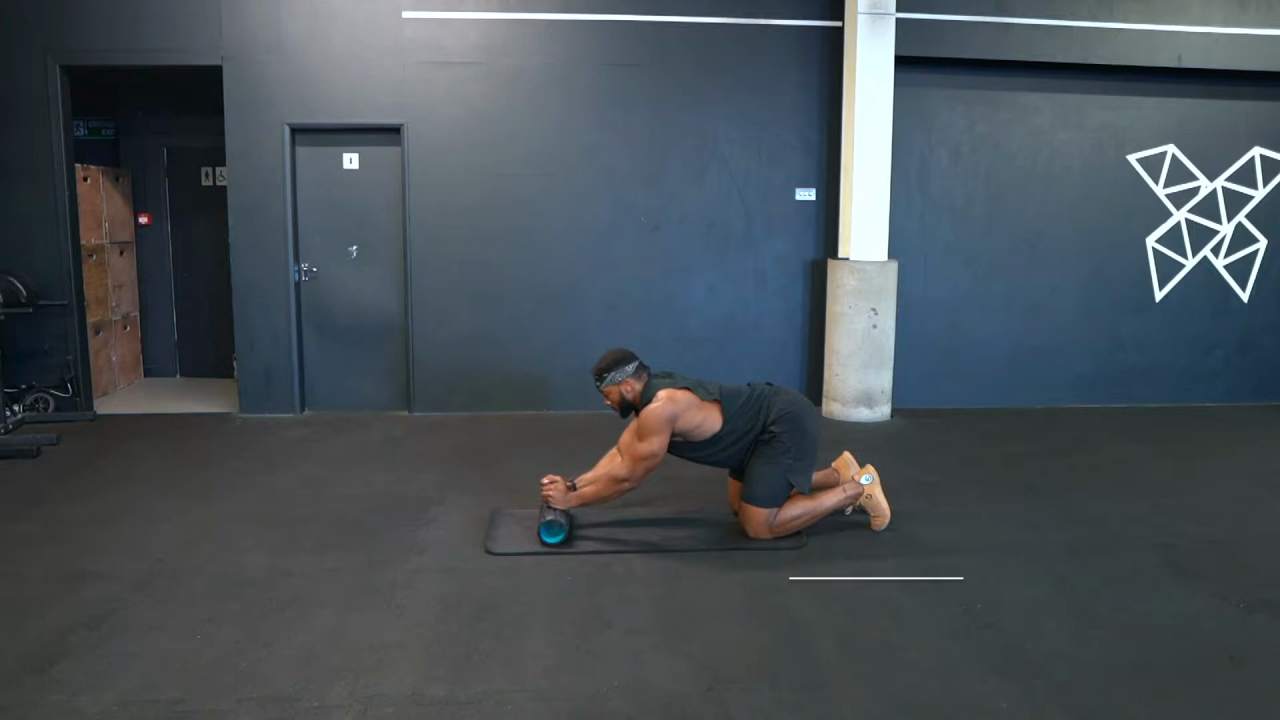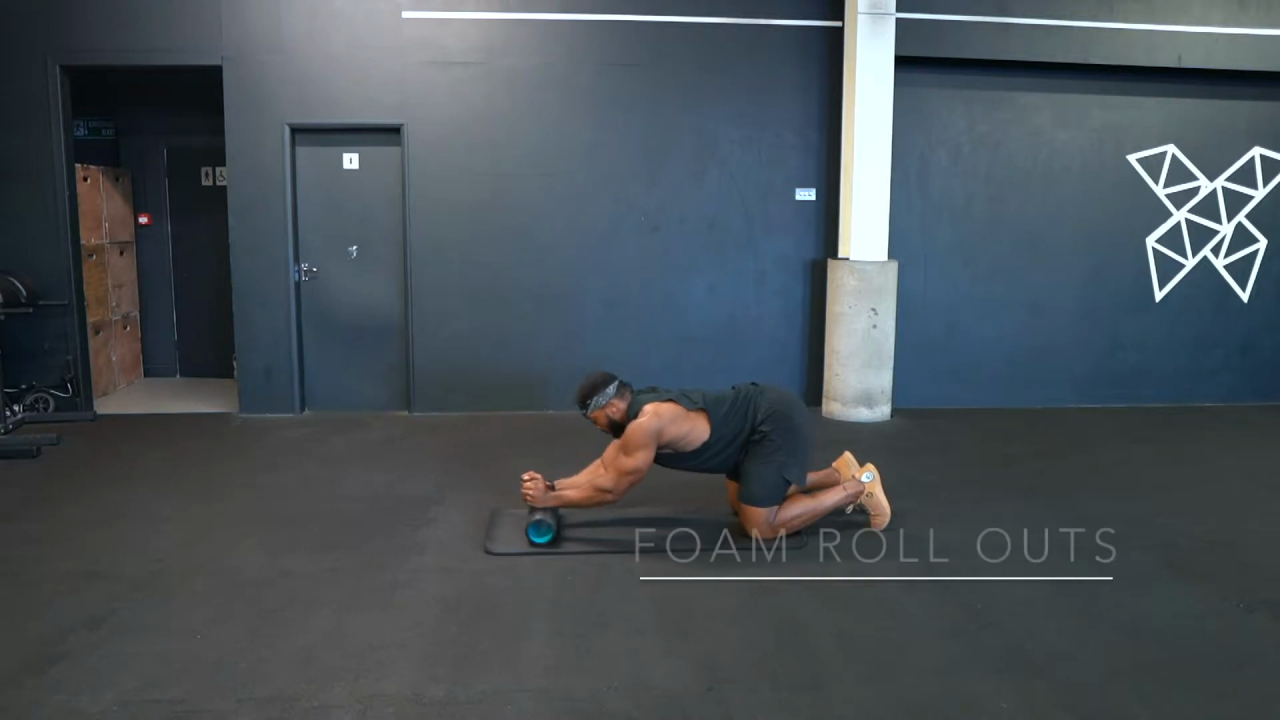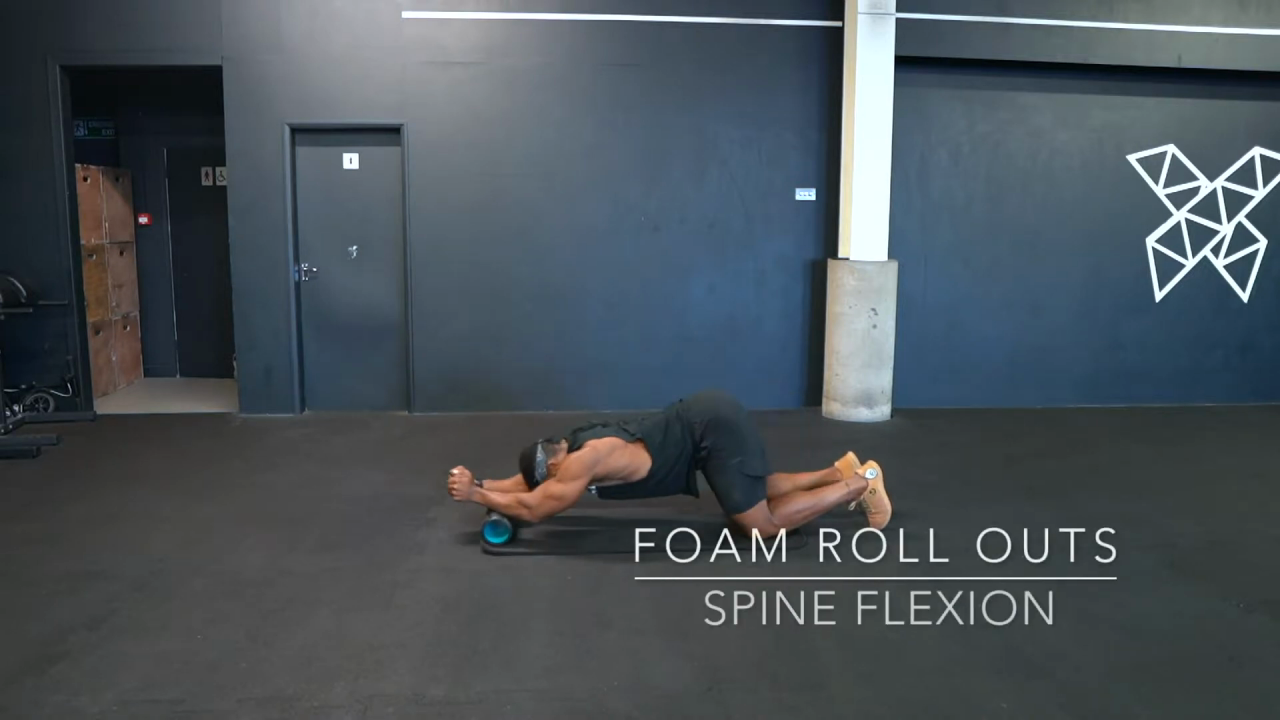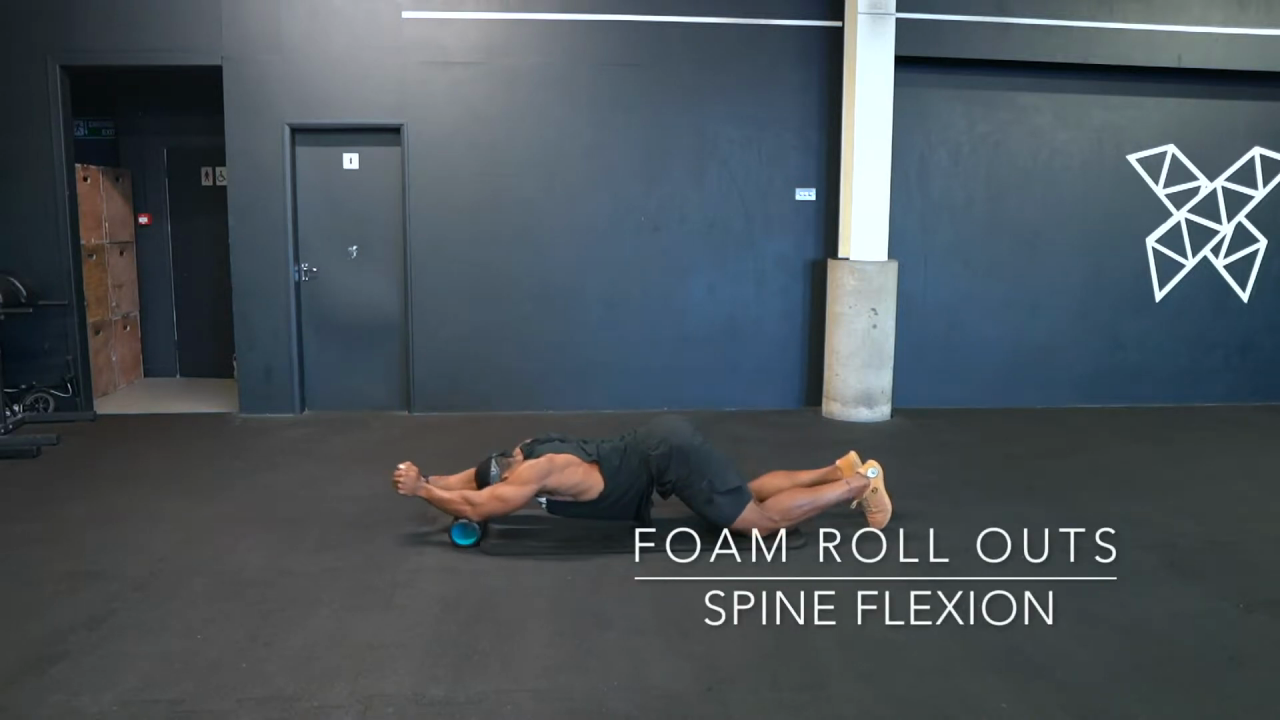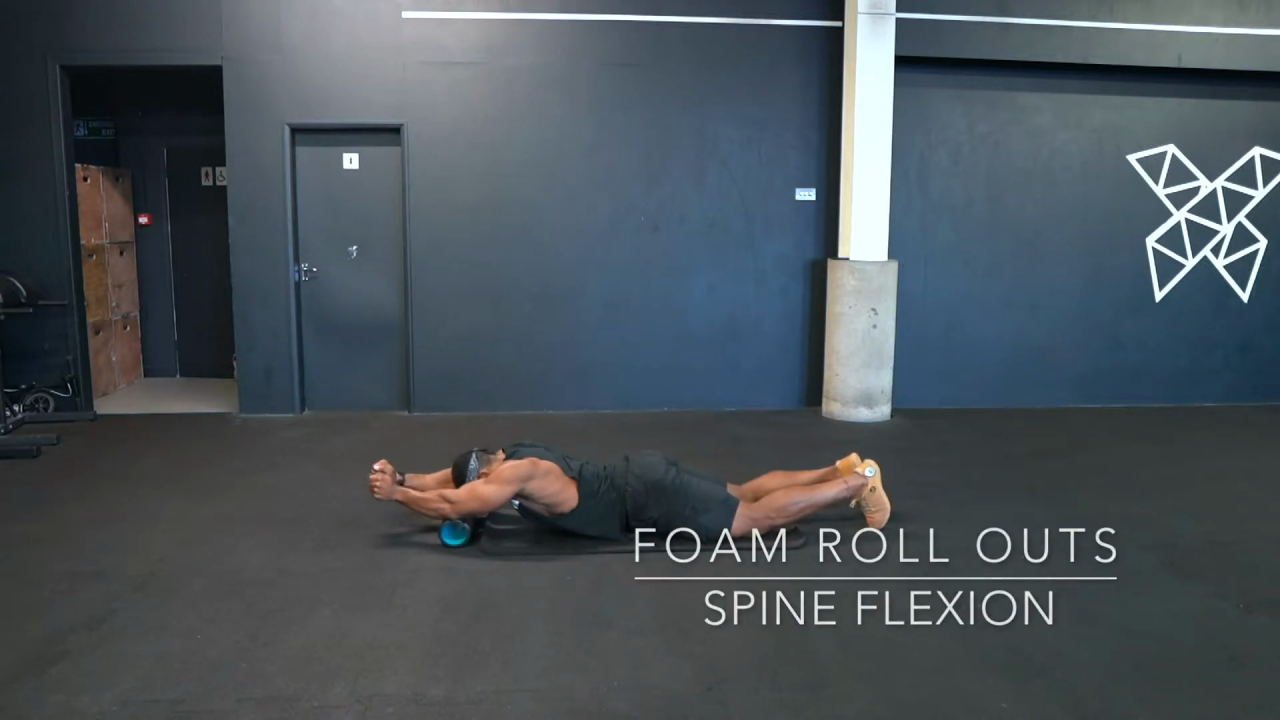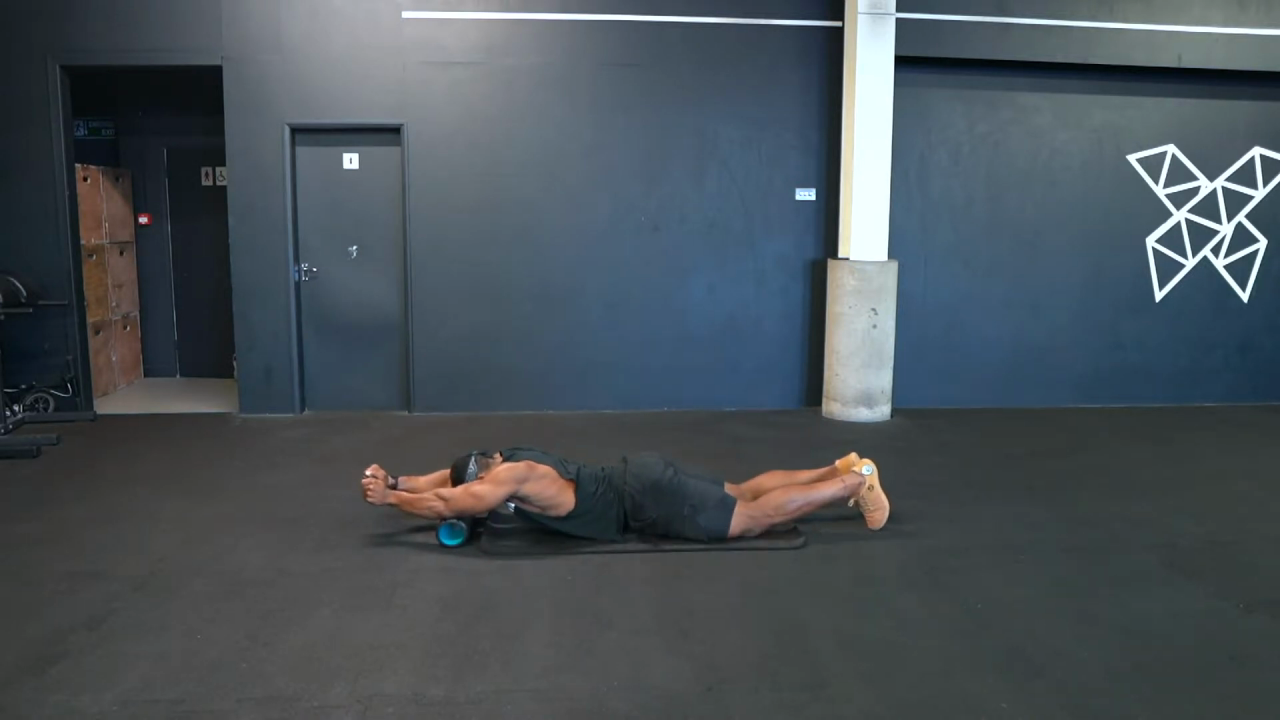
dt=0.7s
person 1, frame 1
left shoulder: (659, 410)
right shoulder: (655, 394)
left elbow: (628, 477)
right elbow: (620, 455)
left wrist: (571, 501)
right wrist: (573, 484)
left hip: (786, 425)
right hip: (775, 414)
left knee: (759, 525)
right knee: (740, 504)
left ankle: (857, 490)
right ankle: (838, 474)
person 1, frame 2
left shoulder: (646, 425)
right shoulder: (641, 410)
left elbow: (611, 489)
right elbow: (605, 465)
left wrist: (549, 500)
right wrist: (554, 485)
left hip: (776, 422)
right hip: (766, 410)
left knee: (760, 525)
right knee: (740, 503)
left ankle: (858, 488)
right ankle: (838, 473)
person 1, frame 3
left shoulder: (585, 459)
right shoulder: (574, 446)
left elbow: (532, 508)
right elbow: (527, 481)
left wrist: (476, 494)
right wrist: (483, 484)
left hip: (713, 428)
right hip: (712, 418)
left knee: (762, 525)
right knee: (750, 497)
left ankle: (859, 485)
right ankle: (840, 471)
person 1, frame 4
left shoulder: (537, 472)
right shoulder: (528, 453)
left elbow: (475, 506)
right elbow: (475, 478)
left wrist: (420, 489)
right wrist: (429, 480)
left hip: (669, 455)
right hip: (665, 442)
left knee: (763, 519)
right knee: (750, 491)
left ankle: (860, 483)
right ankle: (841, 470)
person 1, frame 5
left shoulder: (517, 473)
right shoulder: (509, 456)
left elbow: (453, 504)
right elbow: (453, 479)
left wrist: (394, 493)
right wrist: (404, 479)
left hip: (648, 498)
right hip: (645, 478)
left knee: (758, 518)
right knee: (745, 494)
left ankle: (857, 481)
right ankle: (842, 470)
person 1, frame 6
left shoulder: (513, 477)
right shoulder: (506, 461)
left elbow: (446, 504)
right elbow: (450, 478)
left wrist: (388, 498)
right wrist: (396, 481)
left hip: (647, 498)
right hip: (642, 479)
left knee: (755, 517)
right knee: (743, 491)
left ankle: (855, 480)
right ankle: (841, 468)
